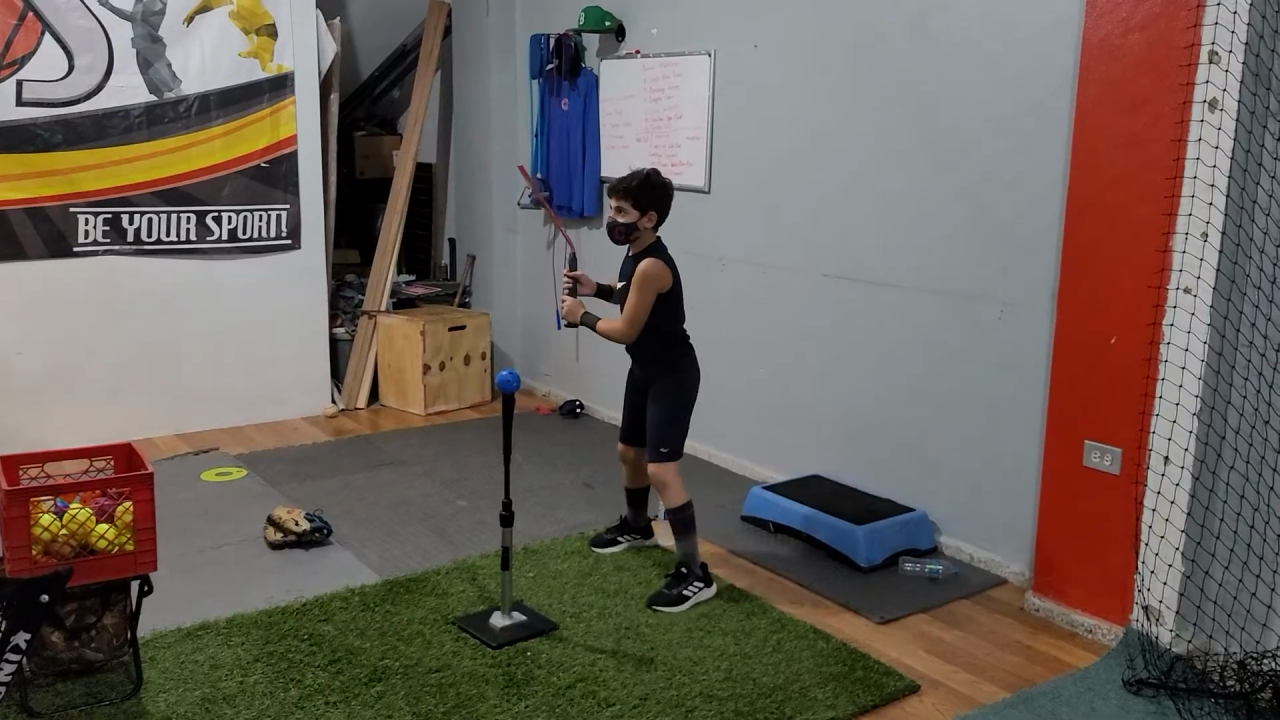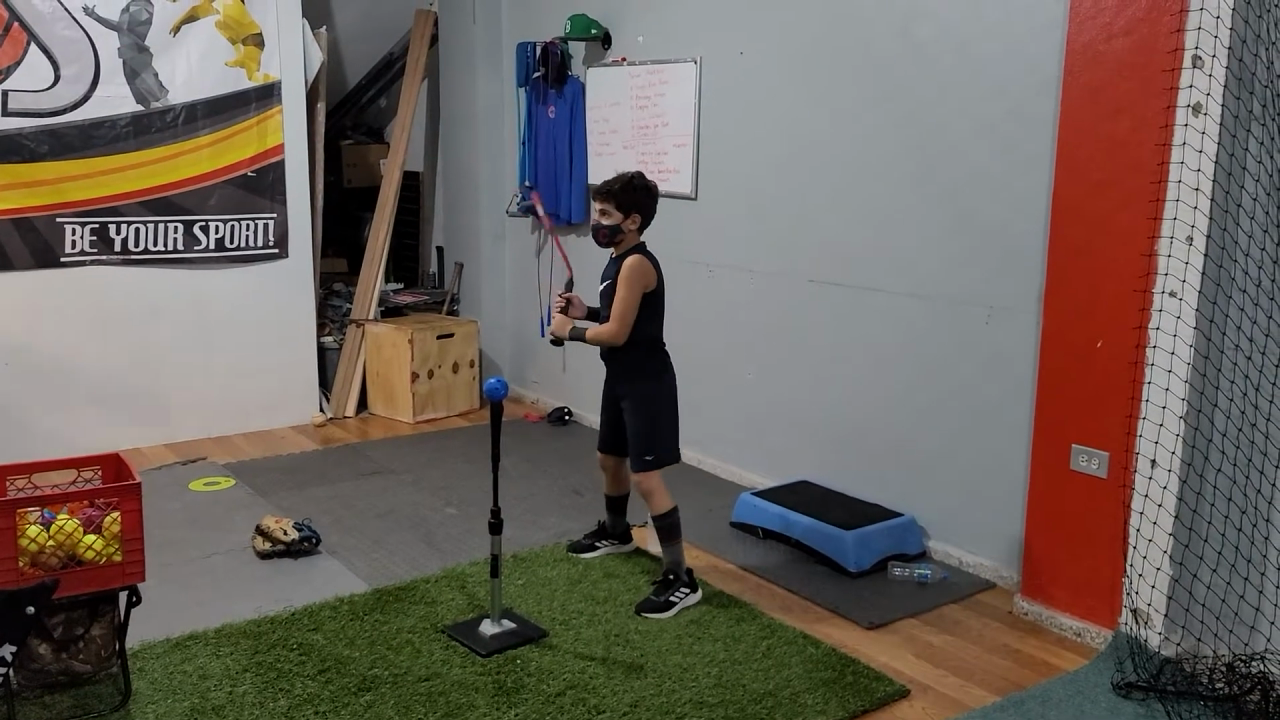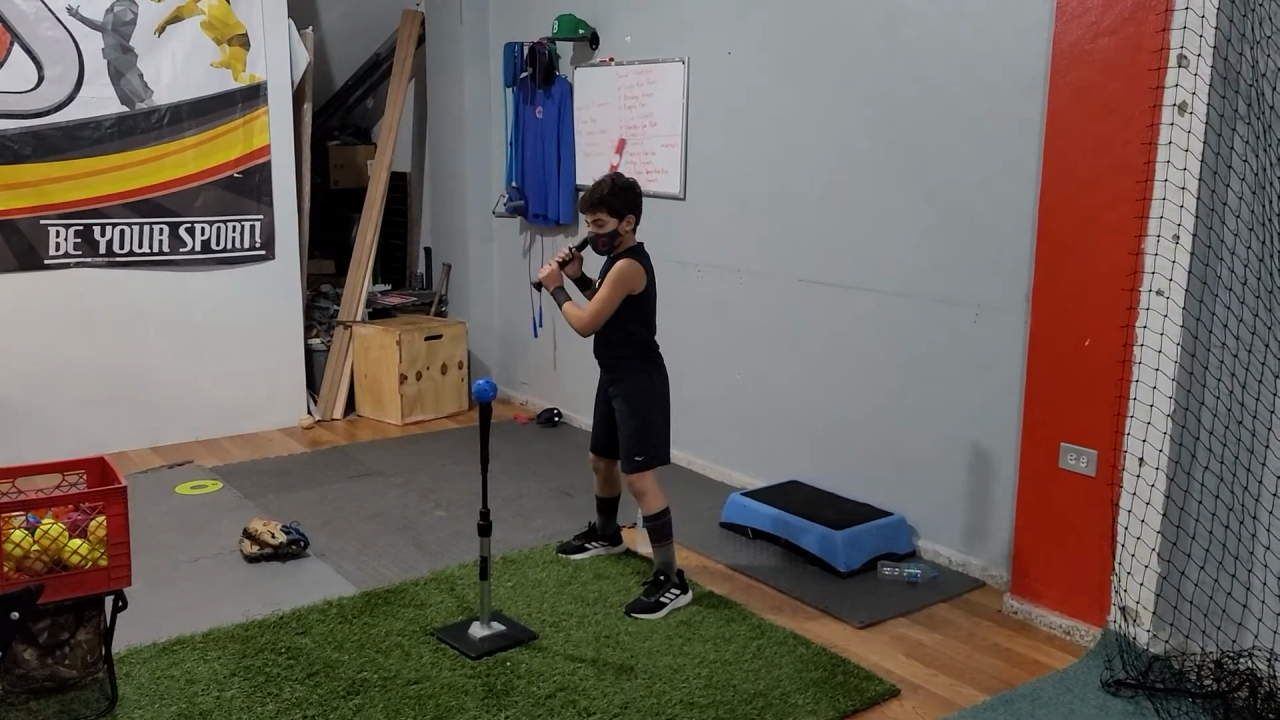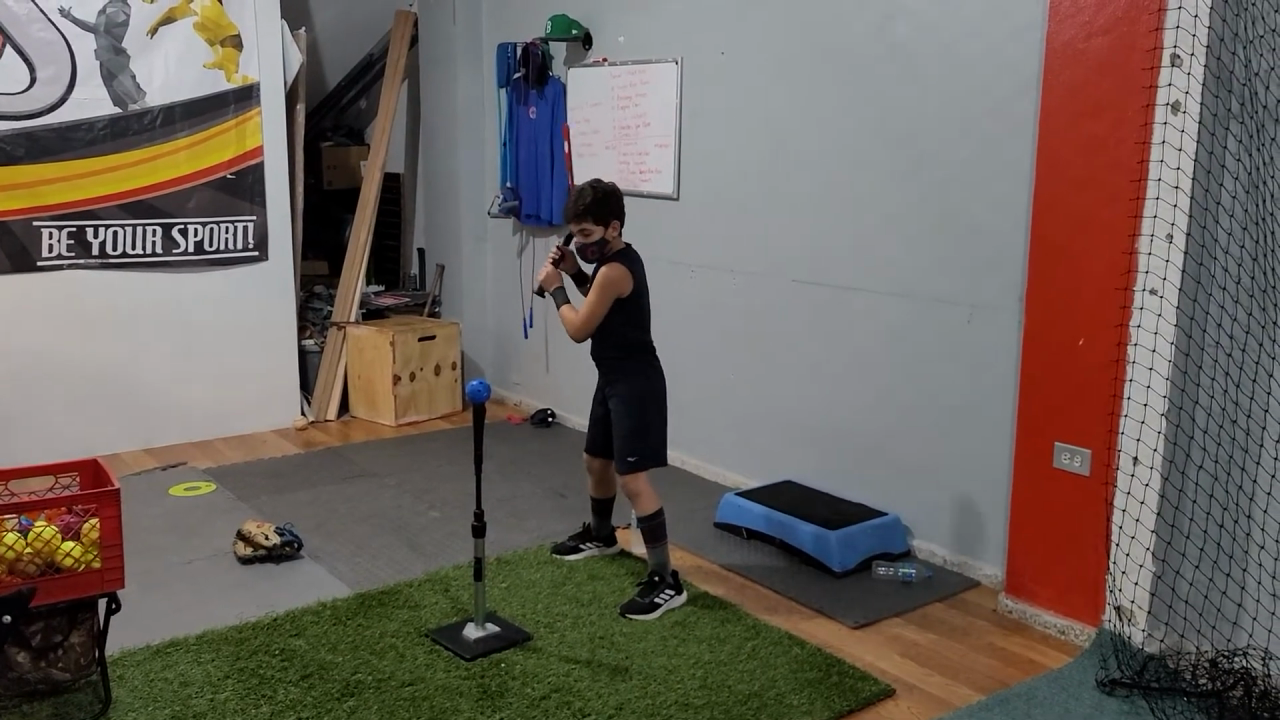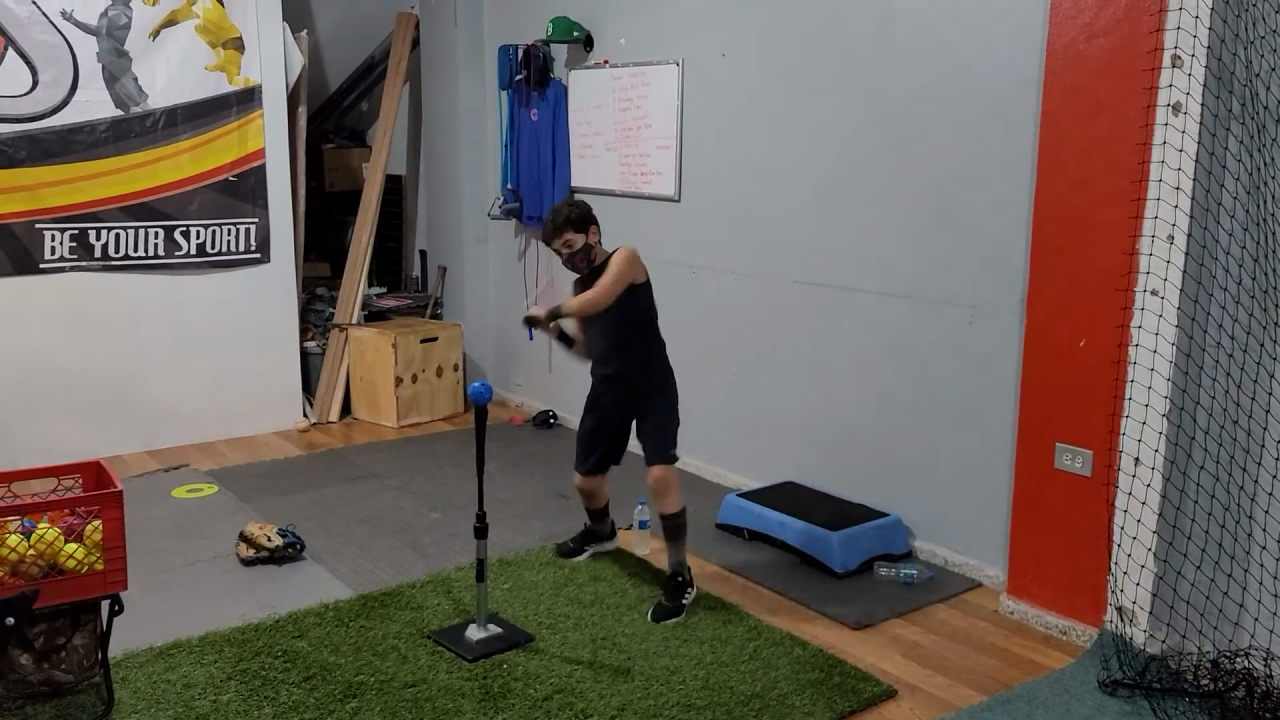
dt=1s
person 1, frame 1
left shoulder: (651, 265)
right shoulder: (636, 255)
left elbow: (626, 330)
left wrist: (582, 316)
right wrist: (598, 289)
left hip: (672, 374)
right hip: (645, 369)
left knee: (662, 470)
right knee: (630, 451)
left ankle: (695, 574)
right ankle: (637, 527)
person 1, frame 2
left shoulder: (636, 263)
right shoulder: (619, 260)
left elbow: (616, 334)
left wrist: (571, 331)
right wrist: (587, 312)
left hip: (647, 383)
right hip: (621, 379)
left knee: (647, 478)
right knee: (610, 460)
left ankle: (681, 579)
right ankle: (615, 533)
person 1, frame 3
left shoulder: (629, 265)
right shoulder: (619, 259)
left elbow: (585, 324)
right elbow: (603, 306)
left wrist: (556, 288)
right wrist: (578, 277)
left hip: (639, 381)
right hip: (615, 377)
left knee: (639, 478)
right knee: (602, 461)
left ankle: (671, 580)
right ankle: (606, 534)
person 1, frame 4
left shoulder: (615, 270)
right shoulder: (618, 259)
left elbow: (579, 329)
right elbow: (599, 301)
left wrist: (555, 288)
right wrist: (575, 272)
left hip: (635, 382)
right hip: (614, 379)
left knee: (632, 480)
right knee: (596, 461)
left ankle: (665, 581)
right ankle: (600, 534)
person 1, frame 5
left shoulder: (624, 258)
right shoulder: (580, 285)
left elbow: (592, 301)
right elbow: (580, 343)
left wrist: (548, 314)
right wrist: (558, 327)
left hip: (655, 383)
right hip: (608, 388)
left knee: (662, 477)
right knee: (585, 479)
left ankle: (679, 576)
right ankle: (601, 532)
